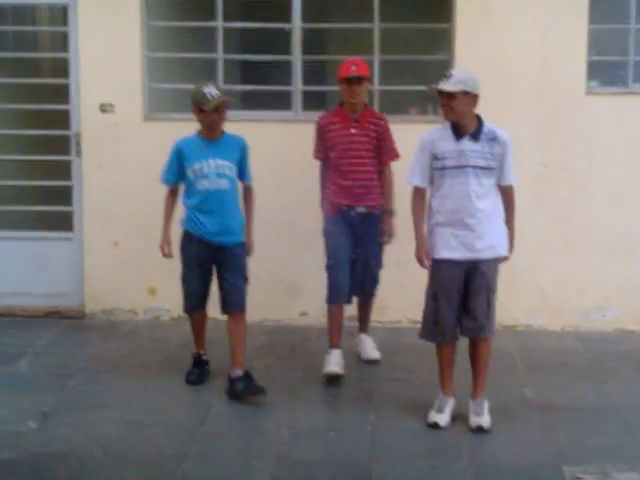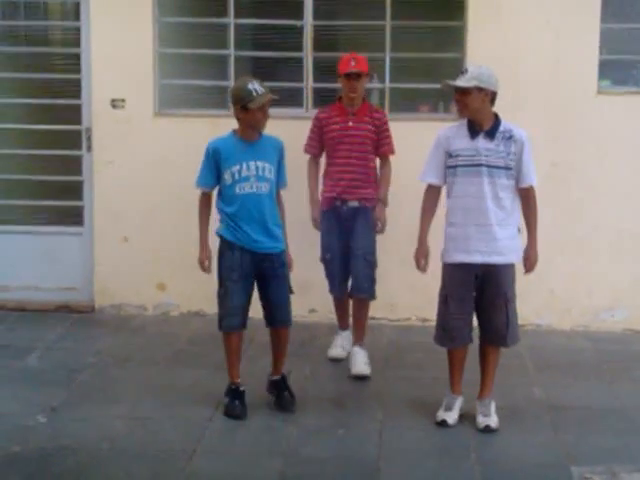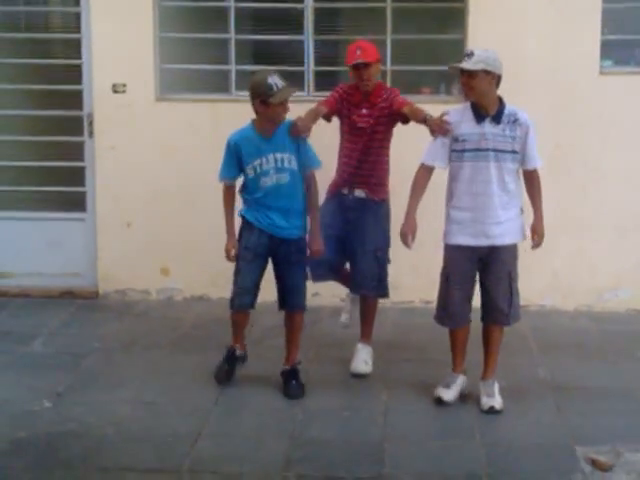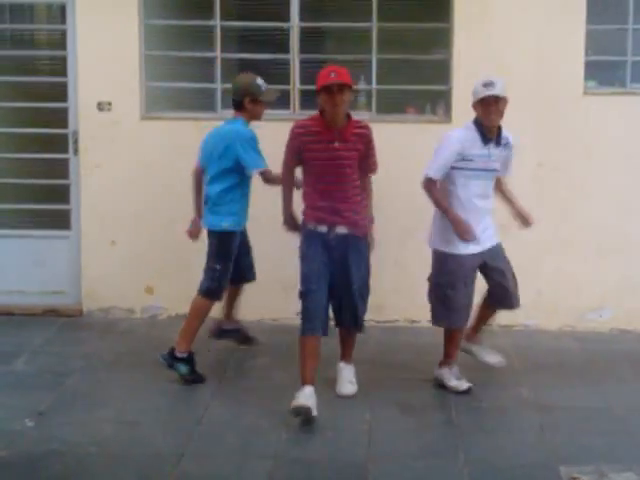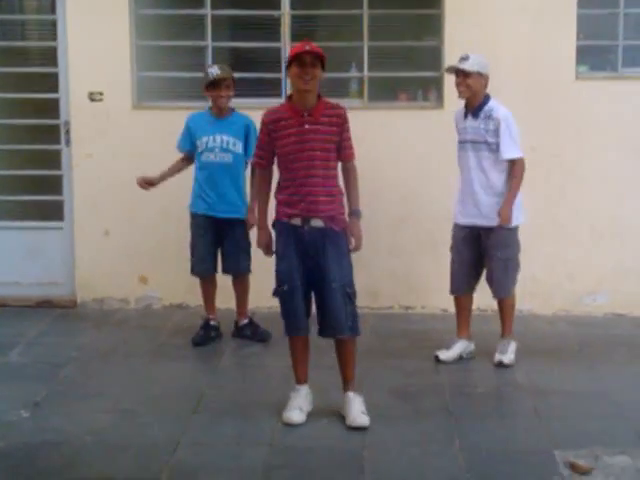
dt=0.7s
person 1, frame 1
left shoulder: (379, 123)
right shoulder: (325, 122)
left elbow: (386, 171)
right elbow: (324, 167)
left wrist: (389, 214)
right wrist: (324, 209)
left hip: (370, 211)
right hip: (338, 211)
left knee: (367, 276)
right knee: (338, 279)
left ankle: (364, 335)
right ankle: (334, 351)
person 1, frame 2
left shoulder: (377, 117)
right shoulder: (323, 117)
left elbow: (385, 163)
right elbow: (314, 161)
left wrist: (382, 203)
right wrist: (314, 203)
left hip: (364, 206)
right hip: (332, 205)
left knee: (363, 272)
right knee: (336, 272)
left ankle: (359, 346)
right ankle: (343, 332)
person 1, frame 3
left shoulder: (390, 98)
right shoulder: (344, 95)
left elbow: (410, 111)
right elbow: (320, 110)
left wrist: (430, 120)
right wrist: (306, 120)
left hip: (372, 198)
right hip: (339, 193)
left knee: (370, 272)
right knee: (321, 259)
left ankle: (365, 345)
right ankle: (354, 290)
person 1, frame 4
left shoulder: (363, 133)
right shoulder: (302, 131)
right elbow: (288, 170)
left wrist: (369, 221)
right wrist: (288, 214)
left hip: (353, 232)
right hip: (316, 232)
left knee: (352, 304)
right knee: (313, 307)
left ankle: (346, 364)
right ankle: (307, 390)
person 1, frame 5
left shoulder: (337, 115)
right shoulder: (272, 118)
left elbow: (348, 167)
right elbow: (263, 174)
left wrist: (355, 217)
right wrist: (262, 225)
left hip: (331, 224)
right hip: (290, 226)
left knee: (341, 309)
right knee: (294, 309)
left ankle: (351, 393)
right ankle: (301, 390)
person 2, frame 1
left shoulder: (499, 140)
right shoulder: (431, 140)
left elbow: (506, 190)
right elbow: (419, 191)
left wrist: (511, 235)
right wrist: (419, 238)
left hip: (486, 246)
right hip: (445, 247)
left knee: (481, 323)
right knee: (444, 323)
left ankle: (478, 399)
right ankle: (445, 396)
person 2, frame 2
left shoulder: (516, 138)
right shoulder: (447, 138)
left elbow: (527, 192)
right elbow: (433, 190)
left wrist: (532, 242)
right wrist: (422, 240)
left hip: (501, 251)
right hip: (458, 250)
left knee: (495, 327)
right knee: (455, 325)
left ankle: (485, 399)
right ankle: (454, 395)
person 2, frame 3
left shoulder: (520, 122)
right shoulder: (452, 121)
left elbow: (531, 172)
right elbow: (427, 167)
left wrist: (538, 217)
right wrist: (410, 213)
left hip: (502, 232)
right hip: (461, 231)
left knee: (498, 308)
right knee: (454, 305)
left ankle: (489, 380)
right ankle: (457, 373)
person 2, frame 4
left shoulder: (506, 142)
right shoulder: (455, 139)
right elbow: (430, 182)
left wrist: (516, 208)
right wrist: (454, 219)
left hip: (487, 237)
right hip: (454, 239)
left knee: (505, 290)
right knee: (455, 305)
left ankle: (472, 340)
right ankle: (447, 367)
person 2, frame 5
left shoulder: (500, 115)
right shoulder: (459, 117)
left elbow: (517, 163)
left wrist: (508, 205)
left hip: (496, 214)
right hip: (466, 214)
left knee: (503, 278)
right knee: (460, 277)
left ankle: (507, 340)
right ankle: (463, 340)
person 3, frame 1
left shoulder: (238, 145)
right shoulder: (183, 148)
right elbow: (173, 191)
left wrist: (248, 231)
right wrist: (166, 232)
left hip: (232, 238)
right hip: (196, 237)
left knee: (235, 304)
right knee: (195, 303)
left ankle: (238, 374)
right ankle: (200, 358)
person 3, frame 2
left shoulder: (275, 147)
right shoulder: (218, 148)
left elbow: (277, 197)
right elbow: (206, 197)
left wrist: (285, 245)
right wrist: (203, 245)
left hip: (272, 247)
right hip: (235, 247)
left knee: (281, 317)
right knee: (233, 319)
left ankle: (278, 378)
right ankle: (235, 387)
person 3, frame 3
left shoulder: (294, 133)
right shoulder: (238, 142)
left elbow: (311, 179)
right elbow: (226, 187)
left wrist: (314, 228)
right wrist: (231, 235)
left hip: (293, 232)
right hip: (255, 229)
left knee: (295, 302)
right knee: (242, 296)
left ankle: (290, 368)
right ankle: (235, 350)
person 3, frame 4
left shoulder: (216, 133)
right shoulder: (243, 135)
left elbow: (199, 174)
right elbow: (267, 176)
left wrist: (198, 216)
left hip: (215, 216)
right hip: (226, 220)
left knee: (241, 274)
right knee: (212, 286)
left ankle: (228, 323)
right ankle: (180, 352)
person 3, frame 5
left shoulder: (245, 124)
right shoulder: (194, 122)
left elbow: (254, 167)
left wrist: (253, 208)
right wrist: (158, 179)
left hip: (235, 210)
right hip: (202, 209)
left knee: (239, 267)
right knee: (204, 268)
left ankle: (244, 321)
right ankle: (211, 322)
